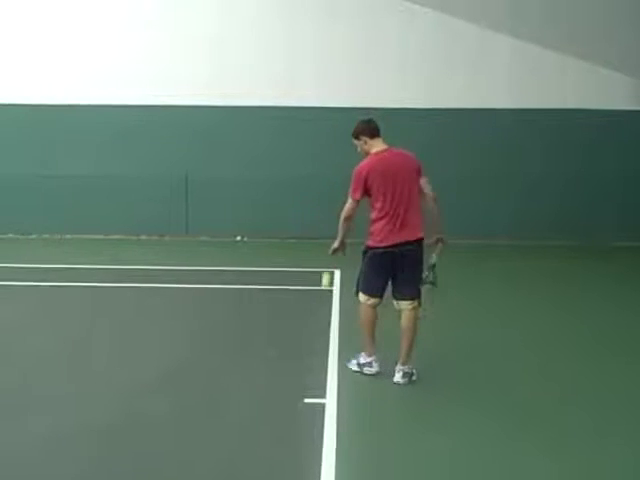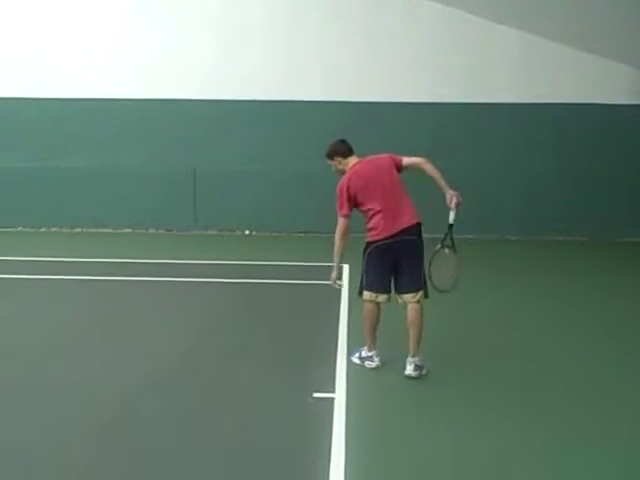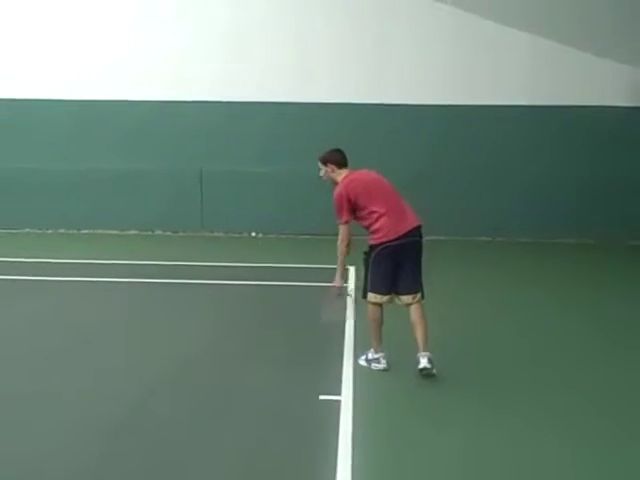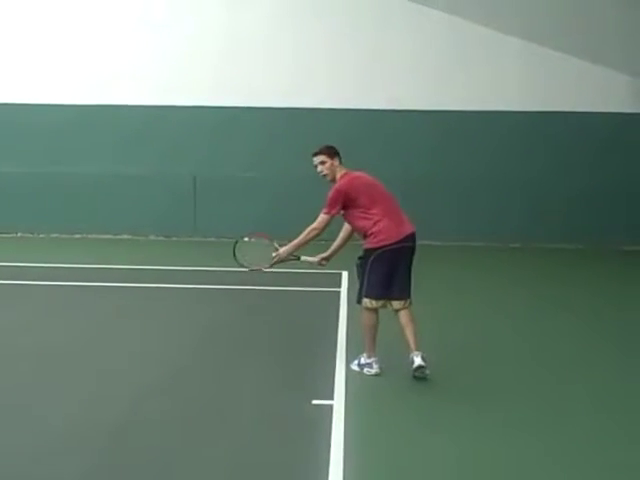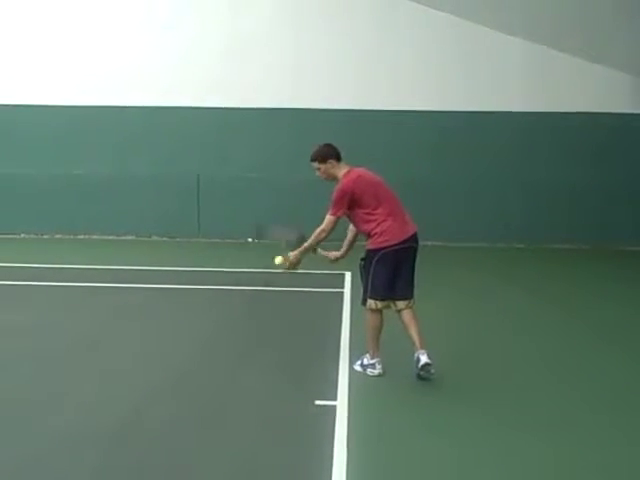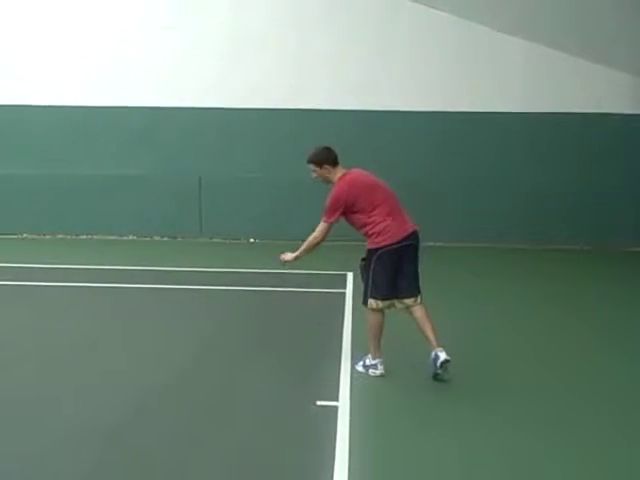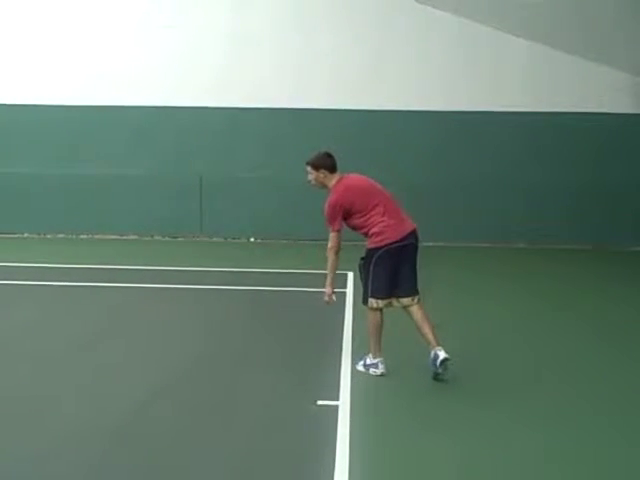
dt=0.5s
person 1, frame 1
left shoulder: (364, 169)
right shoulder: (409, 158)
left elbow: (348, 212)
right elbow: (428, 194)
left wrist: (340, 241)
left hip: (380, 244)
right hip: (411, 241)
left knee: (367, 299)
right knee: (409, 307)
left ankle: (368, 358)
right ankle: (403, 367)
person 1, frame 2
left shoulder: (345, 183)
right shoulder: (384, 160)
left elbow: (342, 230)
right elbow: (422, 162)
left wrist: (336, 267)
right wrist: (448, 191)
left hip: (380, 239)
right hip: (409, 231)
left knee: (371, 297)
right knee: (414, 299)
left ankle: (370, 353)
right ankle: (413, 360)
person 1, frame 3
left shoulder: (342, 191)
right shoulder: (368, 175)
left elbow: (344, 238)
left wrist: (340, 273)
left hip: (386, 240)
right hip: (412, 232)
left knee: (374, 298)
right knee: (413, 299)
left ankle: (377, 355)
right ankle: (424, 355)
person 1, frame 4
left shoulder: (341, 187)
right shoulder: (357, 180)
left elbow: (317, 228)
right elbow: (351, 223)
left wrist: (289, 249)
right wrist: (329, 254)
left hip: (382, 244)
right hip: (405, 238)
left knee: (369, 303)
right knee: (401, 303)
left ankle: (370, 360)
right ankle: (416, 355)
person 1, frame 5
left shoulder: (345, 187)
right shoulder: (360, 175)
left elbow: (325, 229)
left wrist: (298, 253)
right wrist: (343, 251)
left hip: (385, 244)
right hip: (407, 238)
left knee: (373, 304)
right knee: (403, 302)
left ankle: (372, 361)
right ankle: (421, 354)
person 1, frame 6
left shoulder: (339, 192)
right shoulder: (358, 175)
left elbow: (319, 235)
right elbow: (382, 203)
left wrist: (295, 255)
left hip: (384, 244)
right hip: (408, 235)
left knee: (375, 304)
right knee: (412, 299)
left ankle: (374, 361)
right ankle: (437, 351)
person 1, frame 7
left shoulder: (335, 199)
right shoulder: (355, 180)
left elbow: (334, 247)
left wrist: (329, 284)
left hip: (384, 243)
right hip: (408, 235)
left knee: (374, 303)
right knee: (410, 300)
left ankle: (375, 361)
right ankle: (437, 351)
